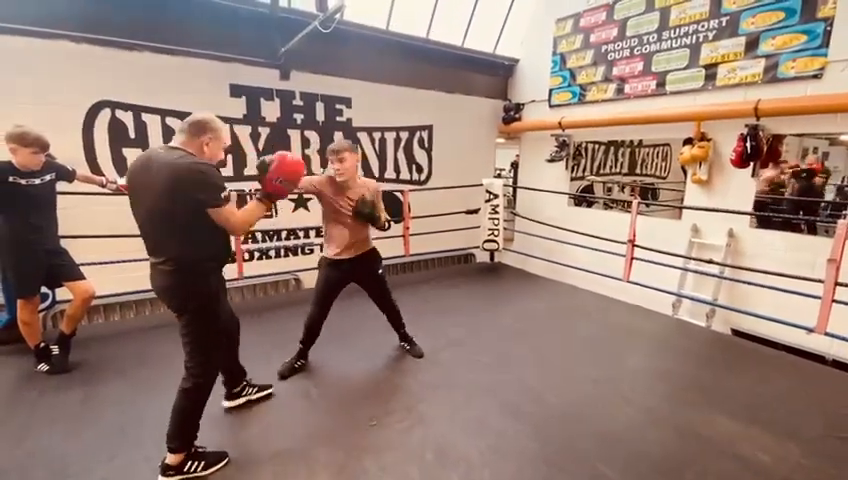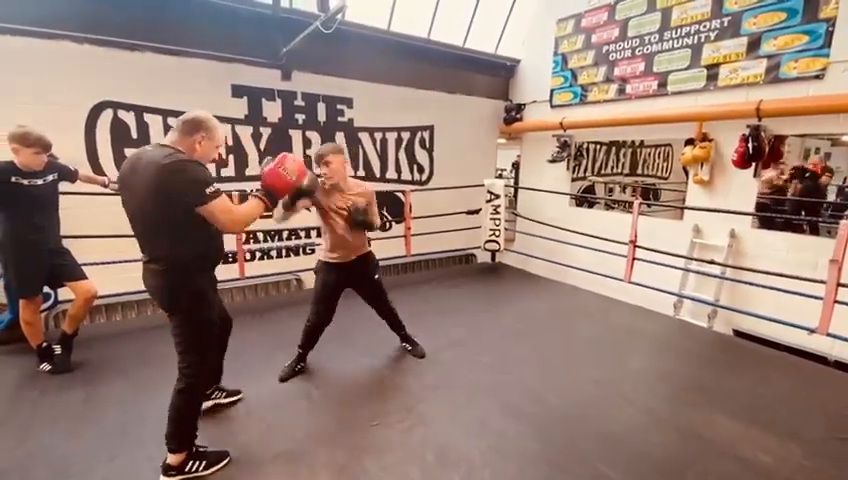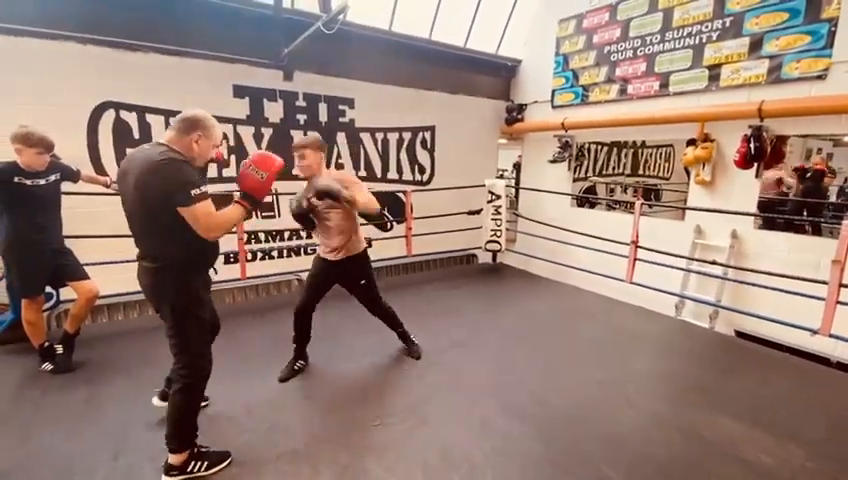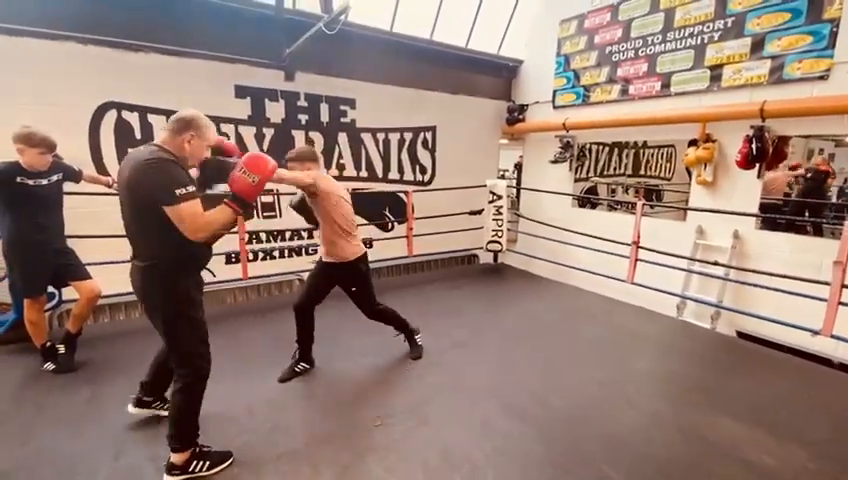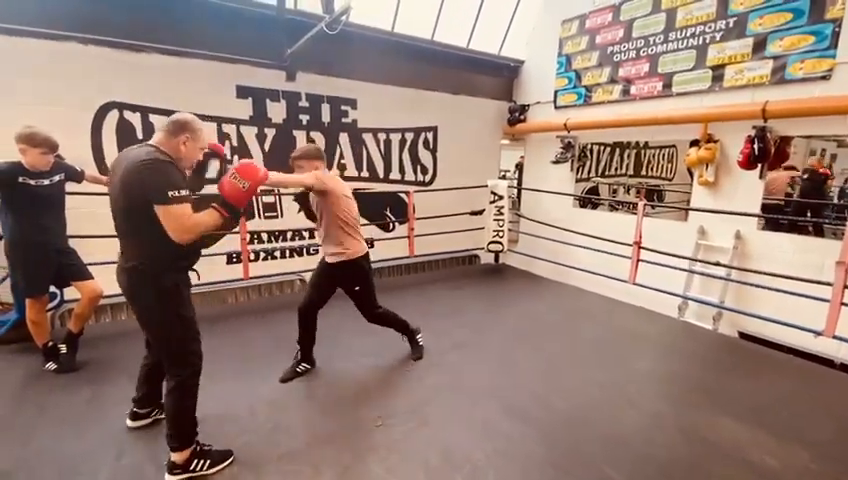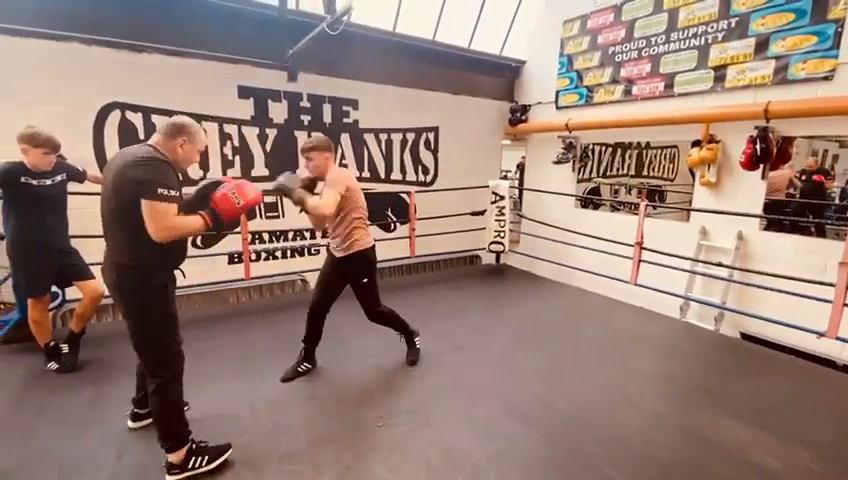
dt=0.1s
person 1, frame 1
left shoulder: (142, 163)
right shoulder: (195, 171)
right elbow: (239, 224)
right wrist: (270, 193)
left hip: (171, 271)
right hip: (194, 279)
left knee: (226, 328)
right knee: (202, 365)
left ankle: (238, 387)
person 1, frame 2
left shoulder: (135, 162)
right shoulder: (183, 169)
right elbow: (232, 221)
right wrist: (268, 196)
left hip: (163, 270)
right hip: (185, 278)
left knee: (219, 324)
right knee: (196, 364)
left ankle: (208, 391)
person 1, frame 3
left shoulder: (140, 158)
right shoulder: (172, 168)
right elbow: (211, 227)
right wrist: (251, 197)
left hip: (163, 271)
right hip: (179, 278)
left knee: (207, 328)
right knee: (195, 362)
left ankle: (172, 392)
person 1, frame 4
left shoulder: (140, 159)
right shoulder: (163, 168)
right elbow: (198, 228)
right wrist: (241, 200)
left hip: (156, 271)
right hip: (169, 279)
left knee: (181, 340)
right knee: (192, 361)
left ankle: (149, 397)
person 1, frame 5
left shoulder: (134, 157)
right shoulder: (159, 168)
right elbow: (182, 231)
right wrist: (229, 205)
left hip: (143, 272)
right hip: (157, 278)
left knee: (163, 345)
right knee: (185, 359)
left ankle: (144, 407)
person 1, frame 6
left shoulder: (131, 157)
right shoulder: (153, 166)
right elbow: (163, 229)
left wrist: (199, 199)
right wrist: (213, 215)
left hip: (130, 270)
right hip: (142, 277)
left knee: (152, 345)
right knee: (166, 358)
left ankle: (144, 408)
person 2, frame 1
left shoulder: (51, 168)
left elbow: (78, 175)
left wrist: (105, 183)
left hip: (51, 247)
left knee: (85, 292)
right knee: (27, 303)
left ankle: (61, 344)
right ankle: (41, 354)
person 2, frame 2
left shoulder: (53, 168)
left elbow: (81, 175)
left wrist: (108, 182)
left hip: (53, 246)
left knee: (87, 291)
right knee: (30, 303)
left ankle: (63, 343)
right ankle: (44, 353)
person 2, frame 3
left shoulder: (56, 168)
left elbow: (83, 176)
left wrist: (109, 182)
left hip: (55, 246)
right hip: (22, 251)
left knee: (89, 292)
right knee: (33, 302)
left ankle: (65, 343)
right ankle: (46, 353)
person 2, frame 4
left shoulder: (58, 168)
left elbow: (84, 176)
left wrist: (111, 182)
left hip: (56, 246)
right hip: (23, 251)
left knee: (91, 291)
right knee: (35, 302)
left ankle: (67, 343)
right ankle: (48, 353)
person 2, frame 5
left shoulder: (60, 168)
left elbow: (87, 176)
left wrist: (112, 182)
left hip: (59, 247)
right hip: (26, 250)
left knee: (93, 291)
right knee: (37, 302)
left ankle: (69, 343)
right ankle: (50, 353)
person 2, frame 6
left shoulder: (62, 168)
left elbow: (89, 176)
left hip: (60, 246)
right hip: (27, 250)
left knee: (95, 291)
right knee: (39, 302)
left ankle: (71, 343)
right ankle: (51, 352)
person 3, frame 1
left shoulder: (371, 187)
right shoulder: (324, 183)
left elbow: (382, 222)
left wrist: (372, 216)
left hip: (365, 256)
right hip: (334, 261)
left knee: (386, 302)
right knee: (317, 313)
left ankle: (405, 337)
right ankle: (301, 355)
person 3, frame 2
left shoulder: (365, 190)
right shoulder: (317, 190)
left elbow: (375, 223)
right elbow: (280, 217)
left wrist: (367, 222)
right wrist: (291, 199)
left hip: (361, 260)
right hip: (331, 264)
left knee: (383, 306)
right knee: (319, 318)
left ankle: (405, 338)
right ankle: (300, 358)
person 3, frame 3
left shoulder: (342, 179)
right shoulder: (309, 189)
left elbow: (373, 208)
left wrist: (340, 194)
right wrist: (303, 214)
left hip: (353, 257)
right hip: (325, 259)
left knee: (375, 304)
right knee: (303, 308)
left ankle: (405, 336)
right ankle: (299, 357)
person 3, frame 4
left shoulder: (317, 181)
right shoulder: (317, 188)
left elbow: (281, 176)
right wrist: (309, 213)
left hip: (351, 261)
right hip: (328, 261)
left knee: (372, 308)
right knee: (302, 306)
left ankle: (410, 333)
right ankle: (303, 358)
person 3, frame 5
left shoulder: (326, 180)
right shoulder: (324, 187)
left elbow: (285, 181)
right wrist: (313, 210)
left hip: (353, 261)
right hip: (330, 261)
left knee: (371, 311)
right knee: (306, 309)
left ankle: (411, 333)
right ankle: (305, 358)
person 3, frame 6
left shoulder: (339, 176)
right shoulder: (330, 181)
left elbow: (325, 211)
right elbow: (320, 225)
left wrist: (295, 192)
right wrist: (306, 196)
left hip: (360, 254)
right hip: (337, 255)
left knee: (373, 310)
right knee: (317, 307)
left ankle: (410, 336)
right ankle: (307, 358)
